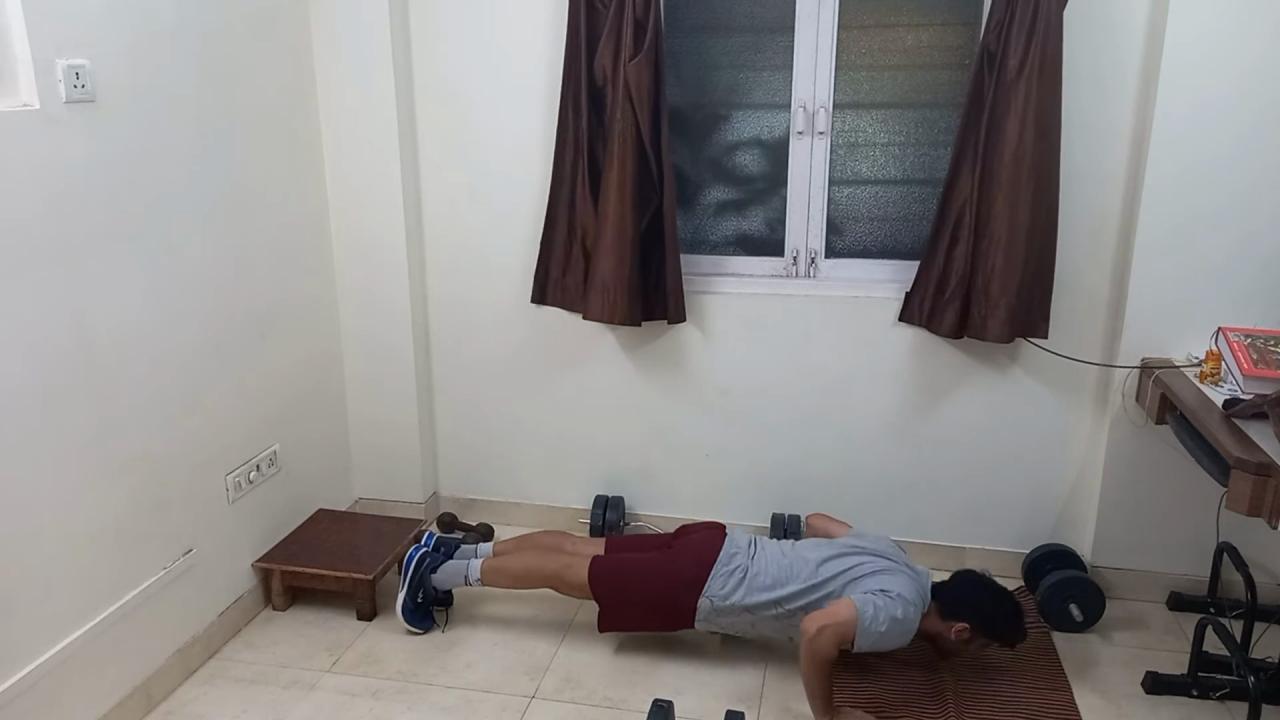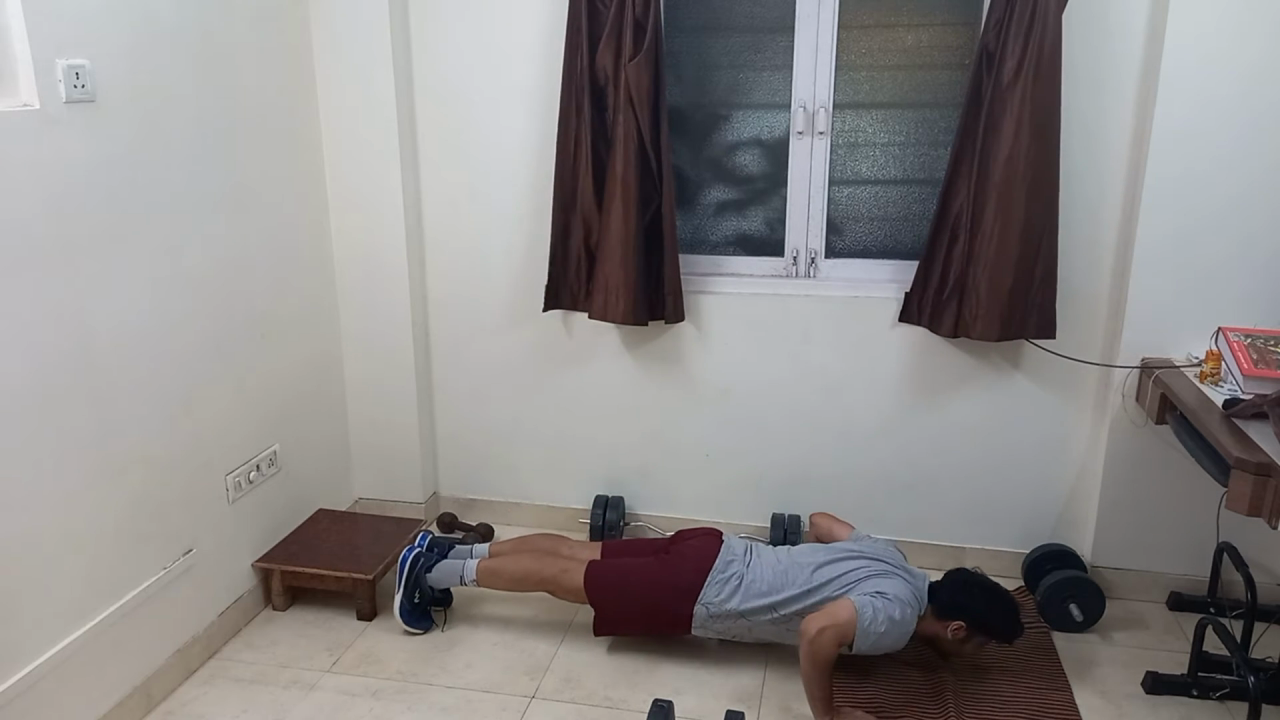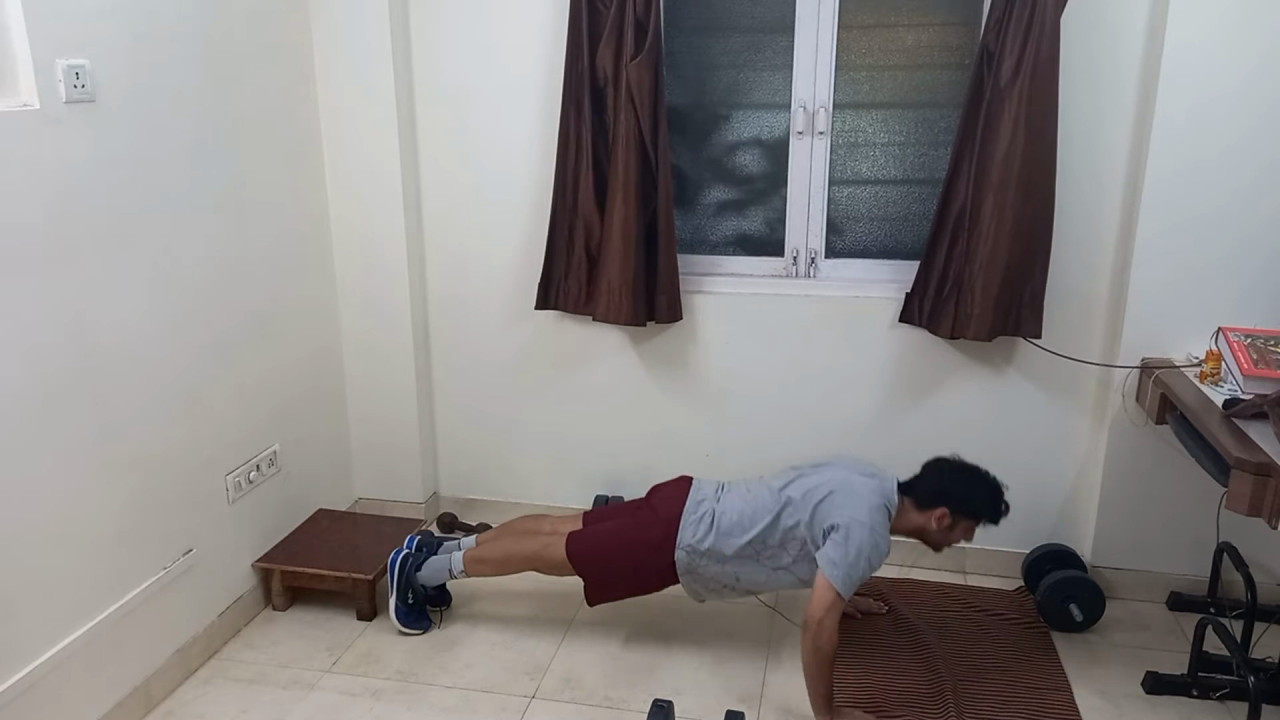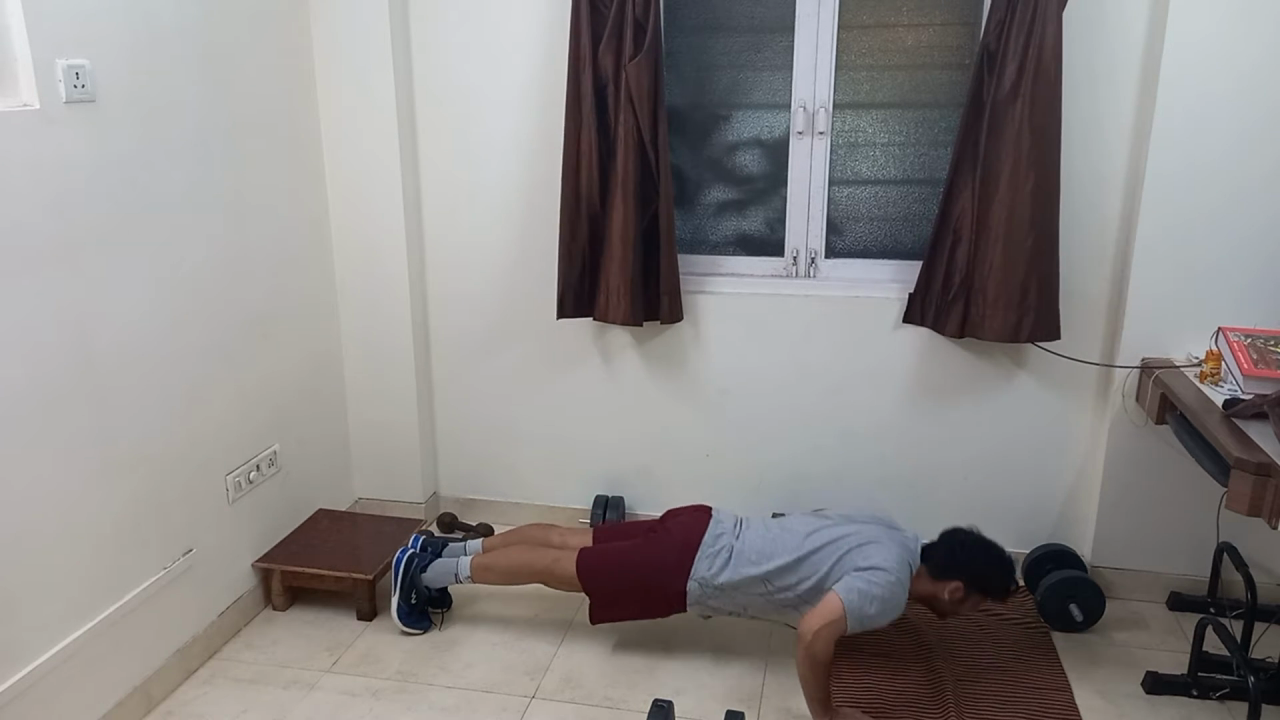
dt=0.7s
person 1, frame 1
left shoulder: (894, 559)
right shoulder: (899, 614)
left elbow: (817, 521)
right elbow: (816, 631)
left hip: (718, 550)
right hip: (707, 587)
left knee: (583, 550)
right knee: (570, 575)
left ankle: (452, 552)
right ankle: (439, 570)
person 1, frame 2
left shoulder: (890, 559)
right shoulder: (895, 614)
left elbow: (820, 520)
right elbow: (817, 633)
left hip: (713, 555)
right hip: (702, 595)
left knee: (577, 555)
right knee: (565, 579)
left ankle: (451, 553)
right ankle: (435, 571)
person 1, frame 3
left shoulder: (870, 479)
right shoulder: (866, 528)
right elbow: (816, 625)
left wrist: (843, 593)
left hip: (688, 507)
right hip: (681, 543)
left knee: (561, 527)
right knee: (551, 554)
left ankle: (440, 547)
right ankle: (426, 569)
person 1, frame 4
left shoulder: (890, 536)
right shoulder: (888, 586)
right elbow: (813, 634)
left hip: (704, 531)
right hip: (693, 570)
left knee: (567, 540)
right knee: (559, 569)
left ankle: (444, 550)
right ankle: (430, 569)
